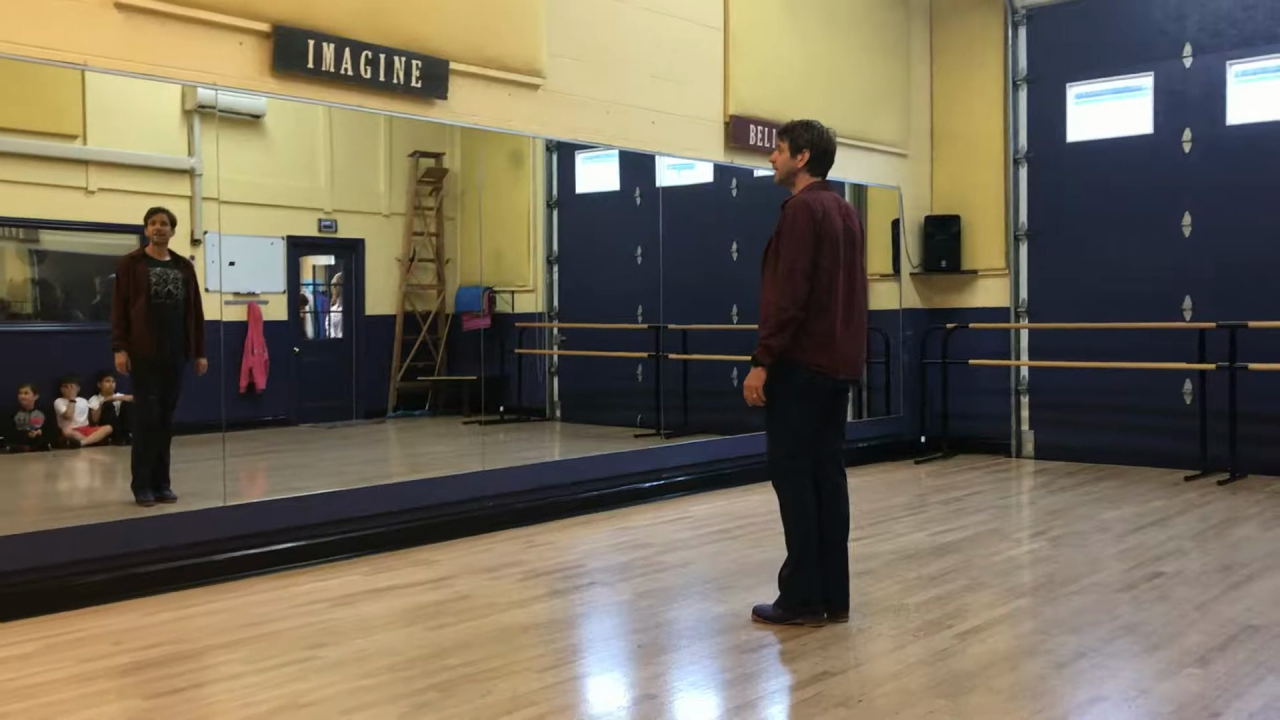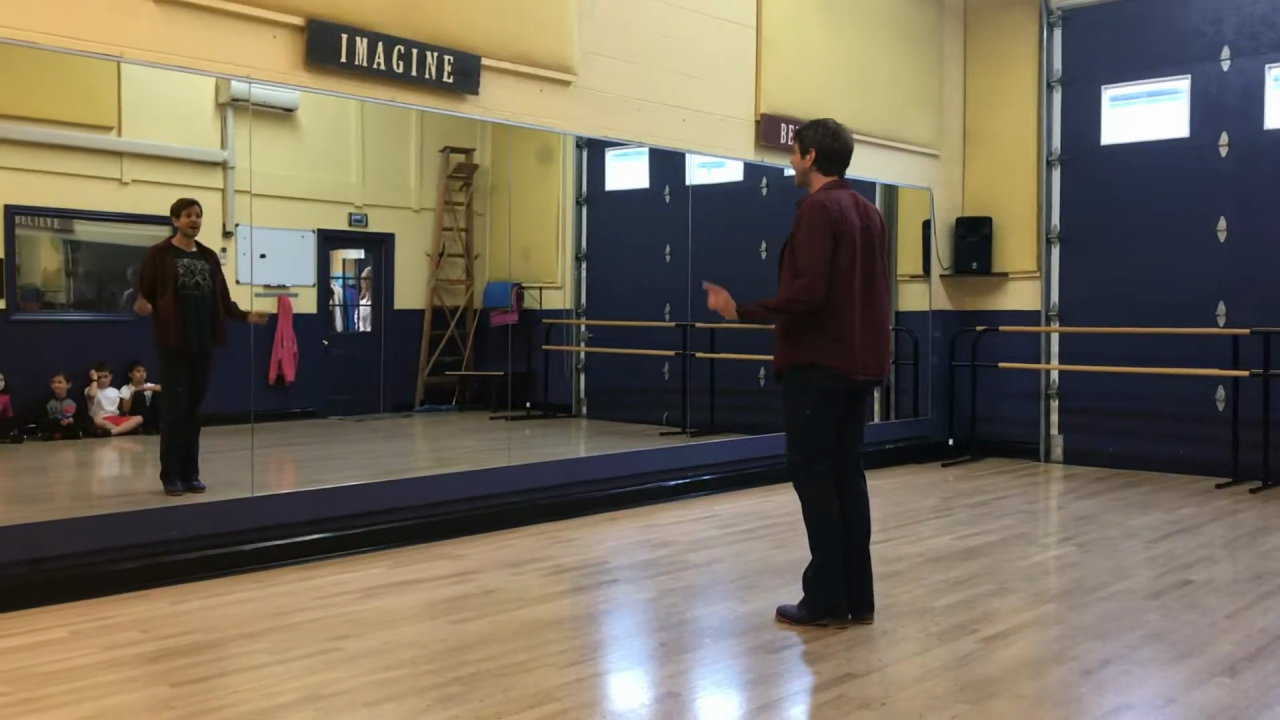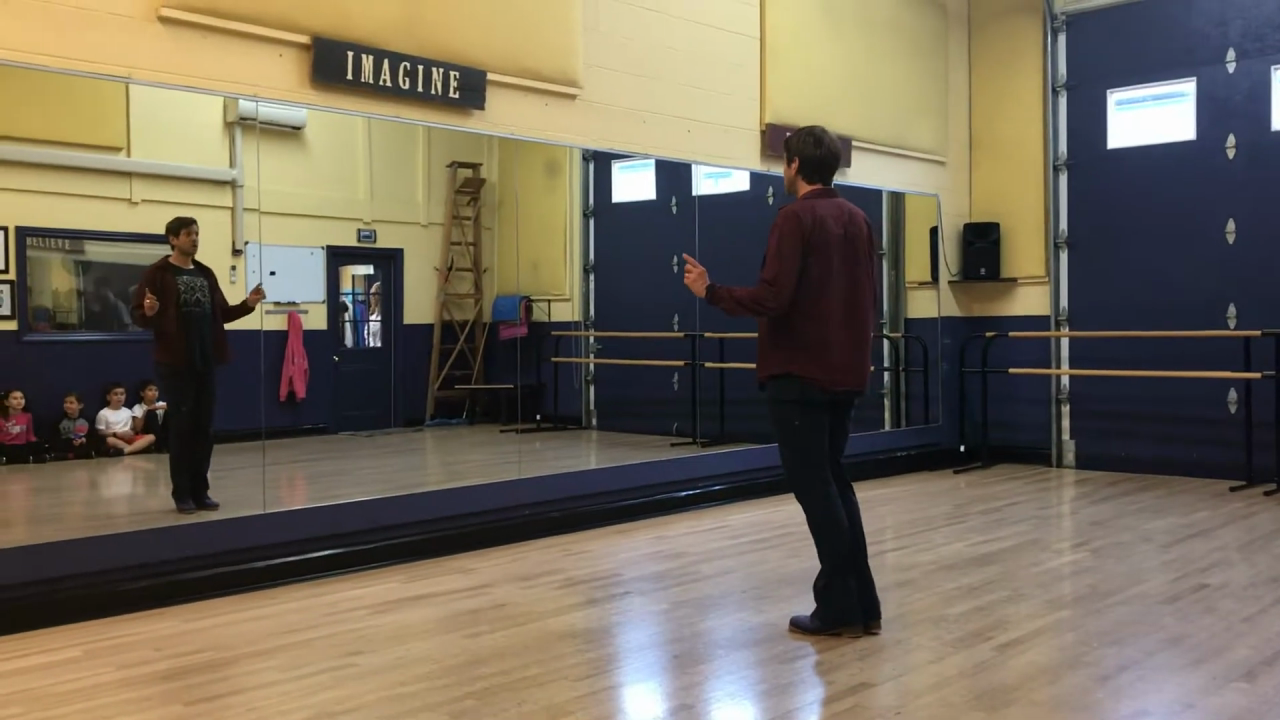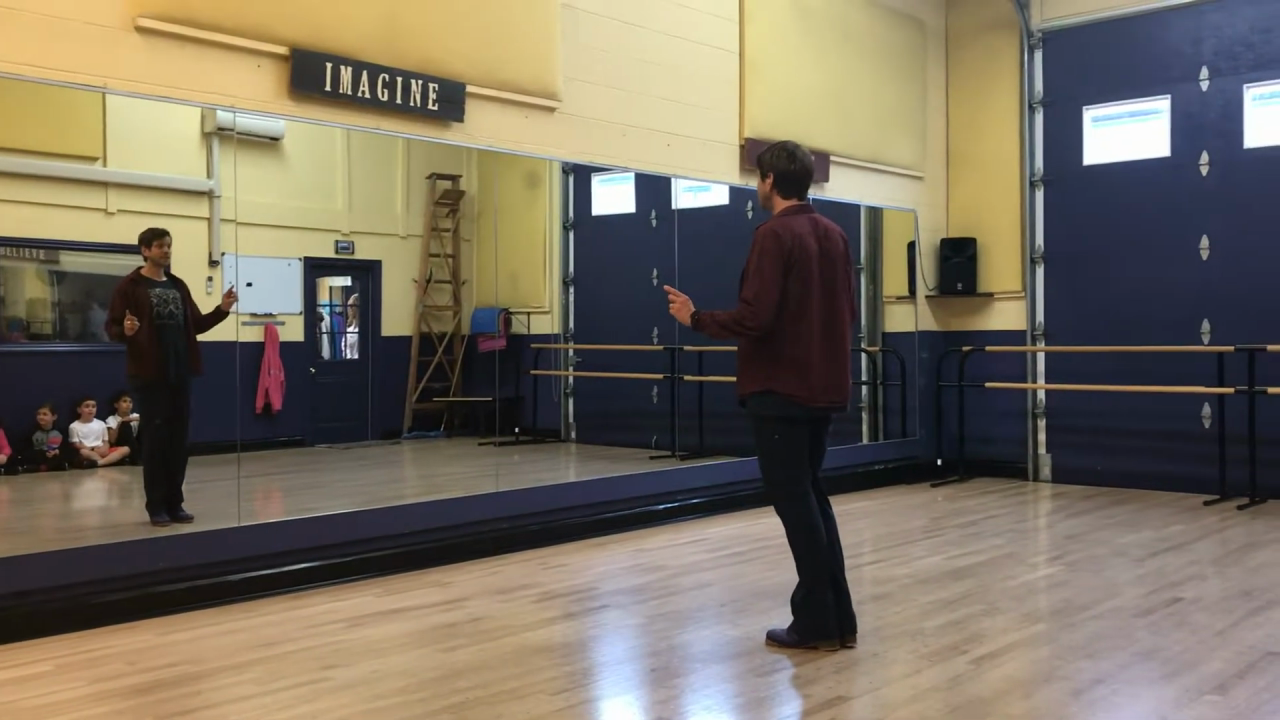
dt=1s
person 1, frame 1
left shoulder: (802, 209)
right shoulder: (846, 213)
left elbow: (788, 296)
left wrist: (762, 361)
left hip: (801, 364)
right hip: (839, 363)
left knee: (792, 474)
right knee: (828, 473)
left ankle: (802, 598)
right ankle: (834, 595)
person 1, frame 2
left shoulder: (817, 208)
right shoulder: (868, 212)
left elbow: (804, 292)
left wrist: (741, 310)
left hip: (817, 364)
right hip: (860, 364)
left knee: (812, 475)
right knee: (847, 474)
left ankle: (826, 599)
right ankle: (857, 597)
person 1, frame 3
left shoulder: (796, 217)
right shoulder: (858, 221)
left elbow: (772, 297)
left wrist: (710, 291)
left hip: (798, 374)
right hip: (844, 374)
left knee: (813, 486)
right knee: (834, 481)
left ankle: (839, 608)
right ankle: (861, 604)
person 1, frame 4
left shoulder: (774, 235)
right shoulder: (834, 236)
left elbow: (755, 317)
right elbow: (846, 312)
left wrist: (695, 318)
left hip: (780, 390)
right hip: (823, 387)
left knee: (793, 501)
right knee: (811, 496)
left ankle: (816, 623)
right ankle: (838, 618)
person 2, frame 1
left shoulder: (184, 267)
right shoulder: (131, 264)
left elbow: (195, 311)
right elbow: (120, 309)
left wrist: (200, 351)
right wrist: (119, 348)
left hip: (175, 354)
right hip: (144, 354)
left knee: (165, 418)
right knee: (146, 417)
left ankle: (161, 483)
right ankle: (142, 485)
person 2, frame 2
left shoulder: (209, 257)
right shoulder: (159, 255)
left elbow: (222, 299)
right elbow: (146, 293)
left wrist: (245, 317)
right wrist: (145, 307)
left hip: (204, 344)
right hip: (172, 344)
left knee: (194, 408)
right knee: (175, 407)
left ankle: (190, 473)
right ankle: (171, 475)
person 2, frame 3
left shoulder: (205, 274)
right shoulder: (158, 273)
left elbow: (221, 313)
right elbow: (139, 316)
left wrist: (248, 304)
right wrist: (148, 312)
left hip: (206, 361)
right hip: (175, 362)
left knee: (203, 427)
right knee: (181, 426)
left ankle: (200, 490)
right ankle: (182, 493)
person 2, frame 4
left shoulder: (178, 285)
right shoulder: (130, 286)
left elbow: (196, 324)
right elbow: (112, 327)
left wrist: (222, 309)
right wrist: (125, 331)
left hip: (180, 373)
right hip: (150, 375)
left knee: (179, 440)
right knee: (156, 439)
left ankle: (174, 503)
right ankle: (156, 506)
